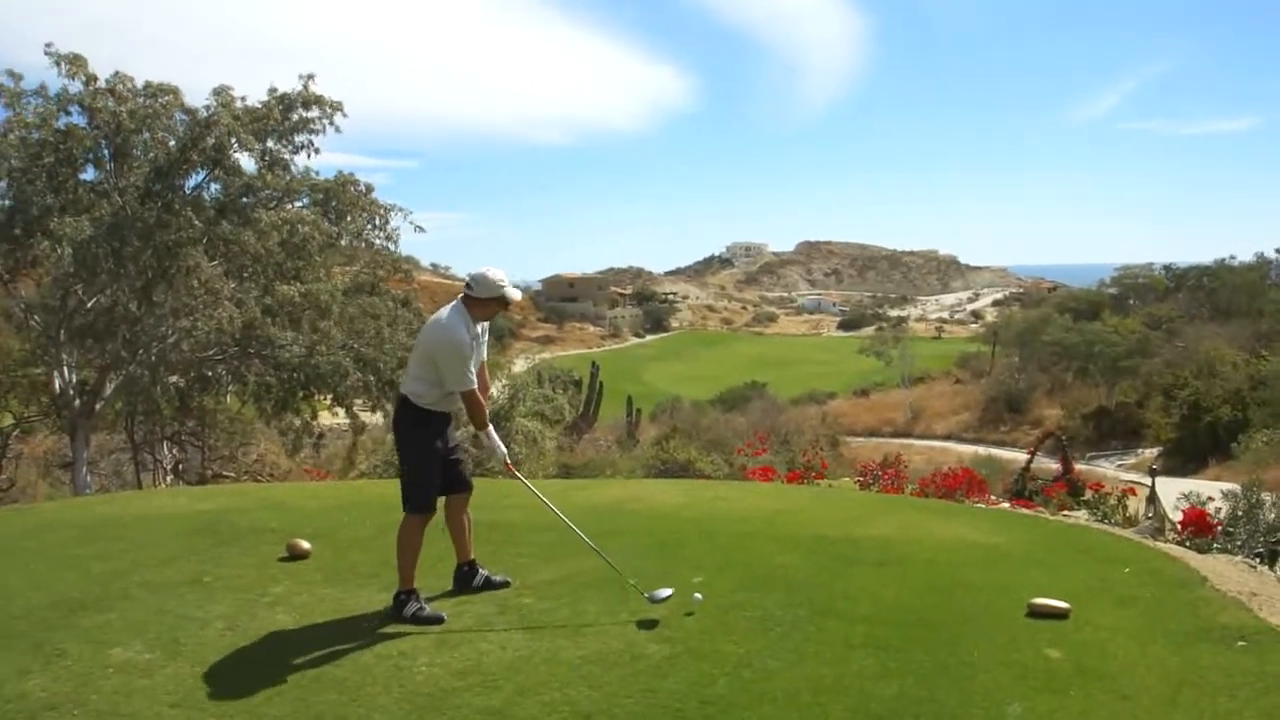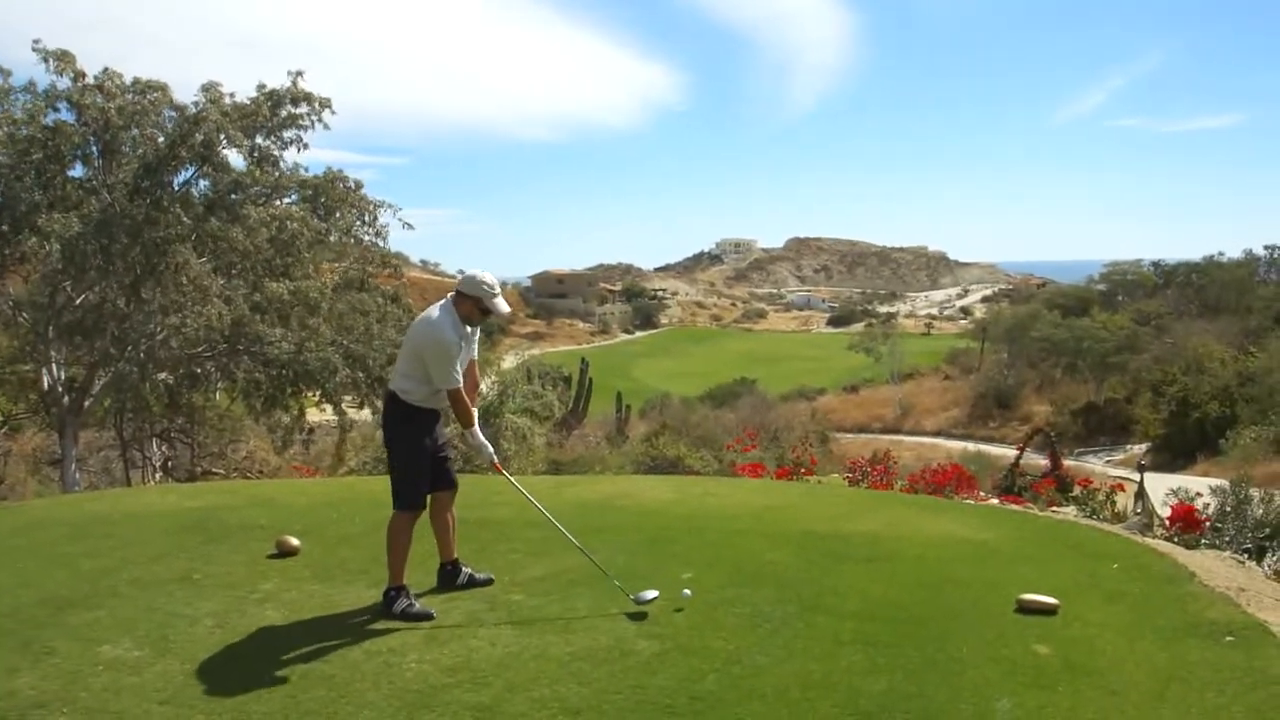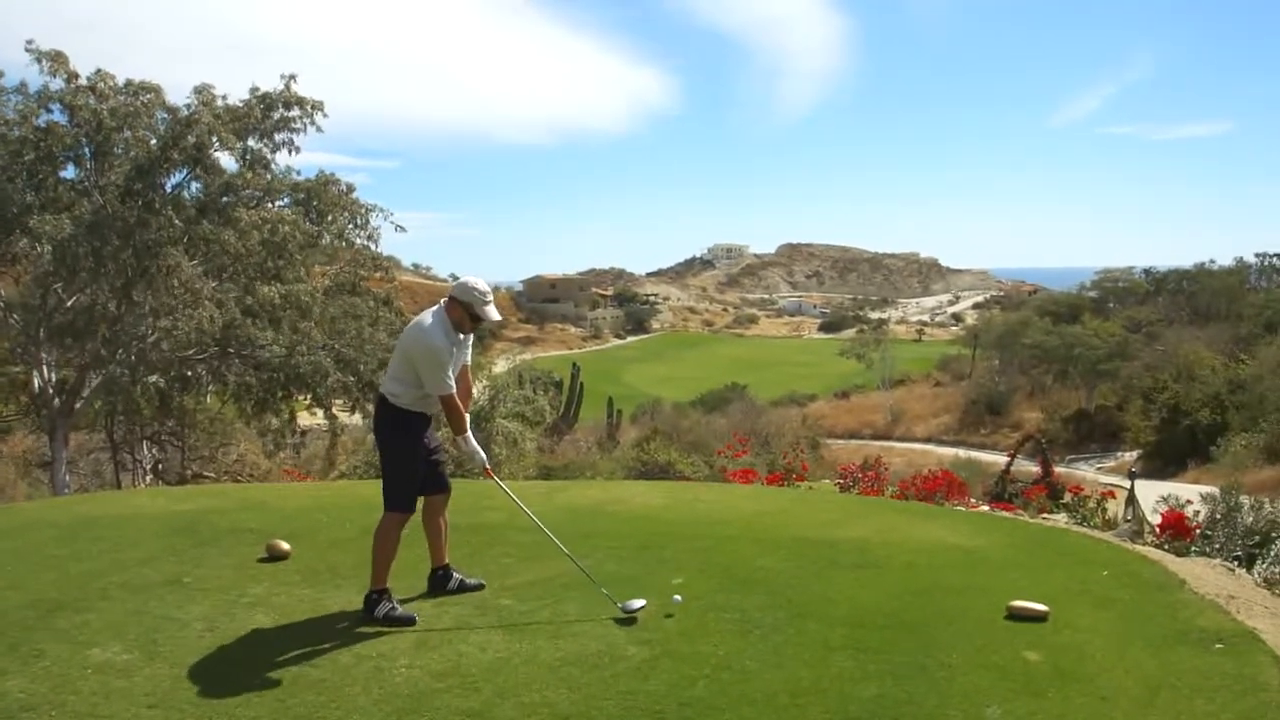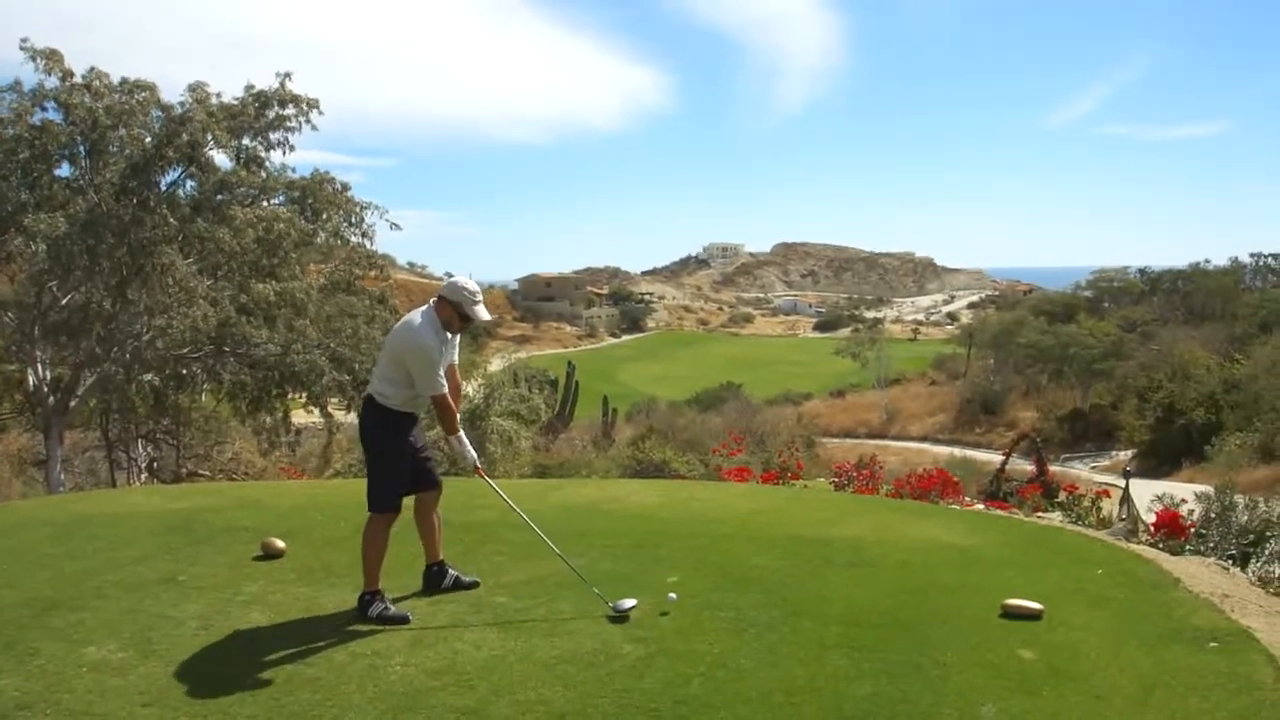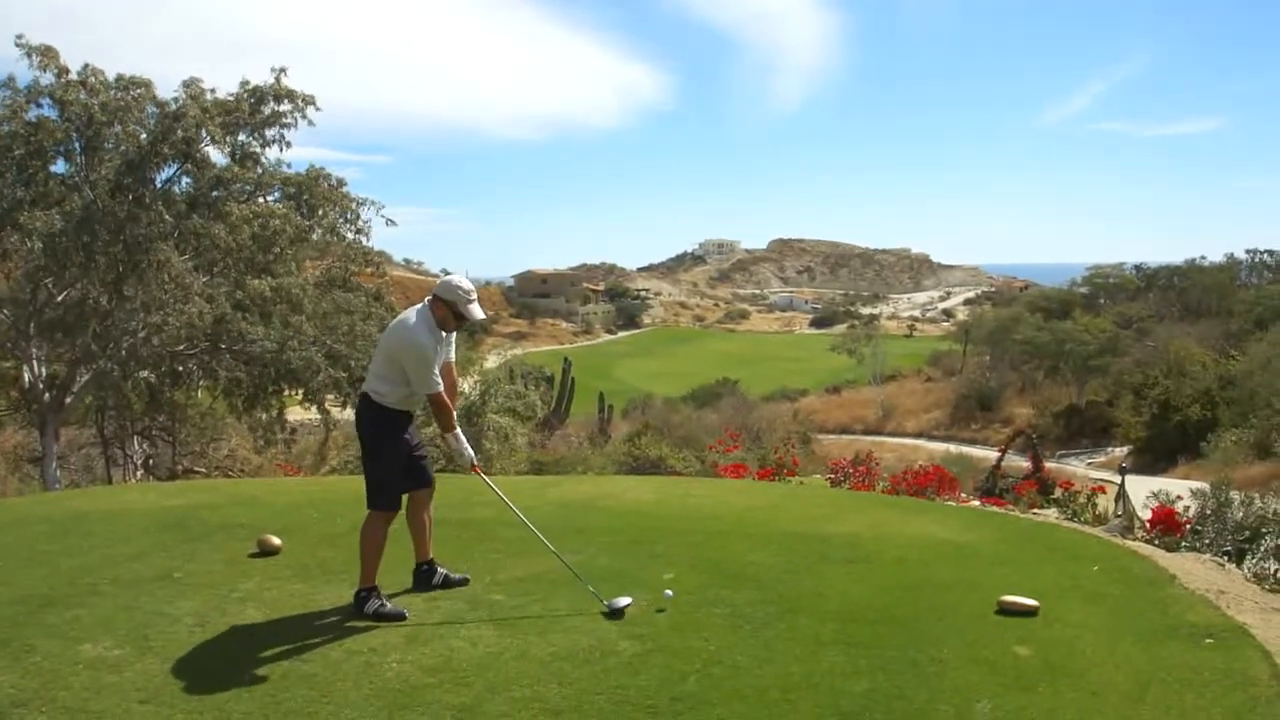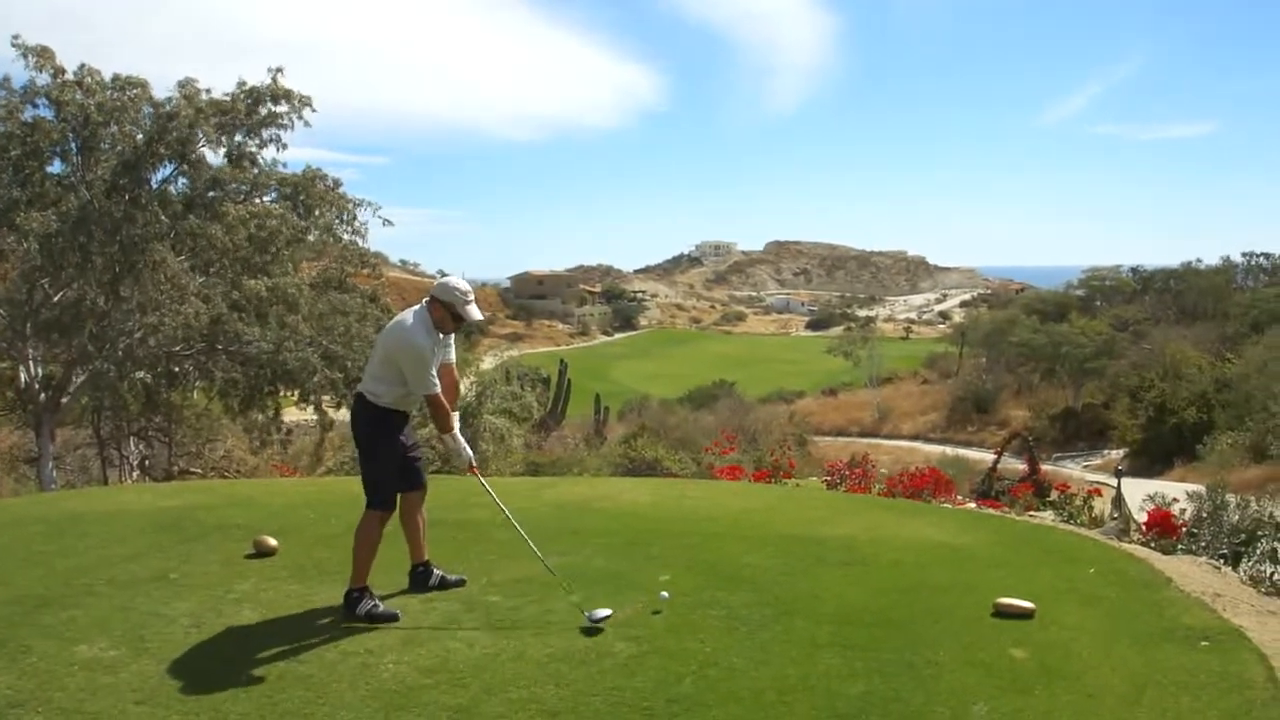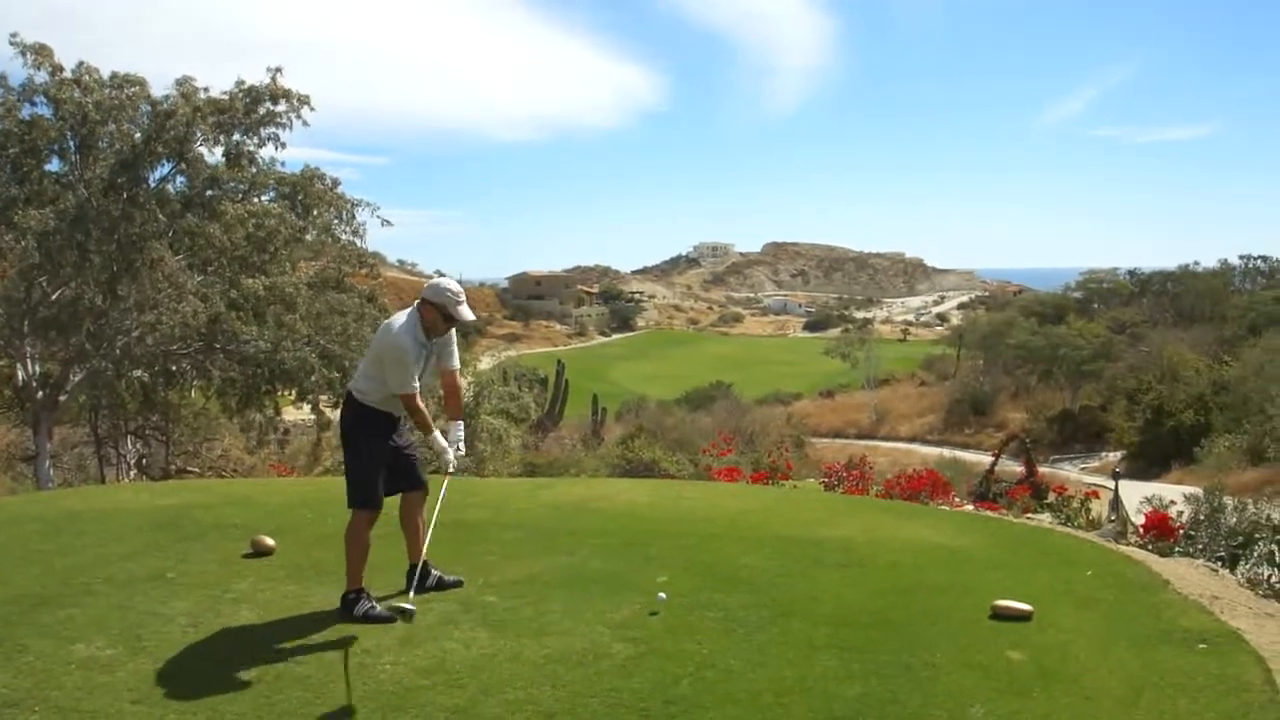
dt=0.2s
person 1, frame 1
left shoulder: (476, 322)
right shoulder: (451, 334)
left elbow: (481, 375)
right elbow: (469, 396)
left wrist: (485, 426)
right wrist: (491, 438)
left hip: (440, 417)
right hip: (418, 419)
left knee: (459, 493)
right knee: (420, 510)
left ankle: (467, 571)
right ankle: (405, 596)
person 1, frame 2
left shoulder: (466, 321)
right shoulder: (440, 332)
left elbow: (471, 374)
right elbow: (456, 394)
left wrist: (473, 422)
right wrist: (476, 438)
left hip: (429, 414)
right hip: (406, 416)
left knee: (445, 491)
right knee: (409, 507)
left ankle: (450, 569)
right ankle: (395, 592)
person 1, frame 3
left shoulder: (461, 326)
right shoulder: (431, 338)
left elbow: (464, 378)
right elbow: (448, 399)
left wrist: (465, 427)
right wrist: (469, 444)
left hip: (420, 418)
right hip: (398, 419)
left knee: (438, 494)
right knee: (399, 509)
left ankle: (441, 574)
right ankle: (377, 595)
person 1, frame 4
left shoulder: (447, 325)
right shoulder: (421, 339)
left elbow: (452, 378)
right elbow: (440, 400)
left wrist: (455, 429)
right wrist: (461, 443)
left hip: (405, 418)
right hip: (384, 419)
left knee: (429, 491)
right knee: (385, 510)
left ankle: (436, 571)
right ankle: (370, 596)
person 1, frame 5
left shoulder: (441, 324)
right shoulder: (416, 338)
left elbow: (449, 376)
right elbow: (437, 399)
left wrist: (453, 429)
right wrist: (459, 442)
left hip: (400, 416)
right hip: (380, 417)
left knee: (422, 489)
right knee: (384, 508)
left ankle: (425, 570)
right ankle: (366, 593)
person 1, frame 6
left shoulder: (440, 325)
right shoulder: (415, 340)
left elbow: (449, 378)
right elbow: (434, 400)
left wrist: (455, 426)
right wrist: (457, 443)
left hip: (396, 415)
right hip: (376, 417)
left knee: (415, 491)
right knee: (381, 507)
left ankle: (421, 571)
right ankle: (357, 593)
person 1, frame 7
left shoulder: (441, 331)
right shoulder: (400, 340)
left elbow: (451, 383)
right elbow: (411, 402)
left wrist: (456, 432)
right wrist: (438, 444)
left hip: (392, 419)
right hip: (365, 418)
left knee: (416, 492)
right knee: (367, 508)
left ankle: (419, 572)
right ankle: (353, 596)
